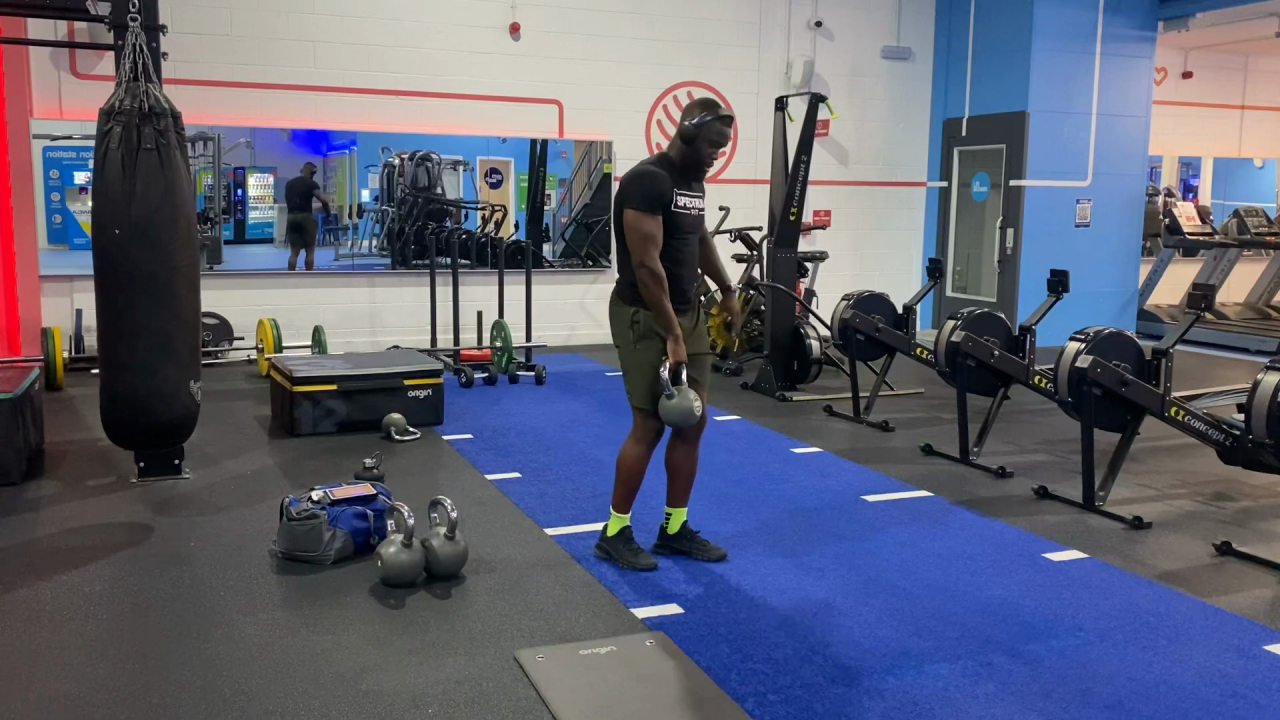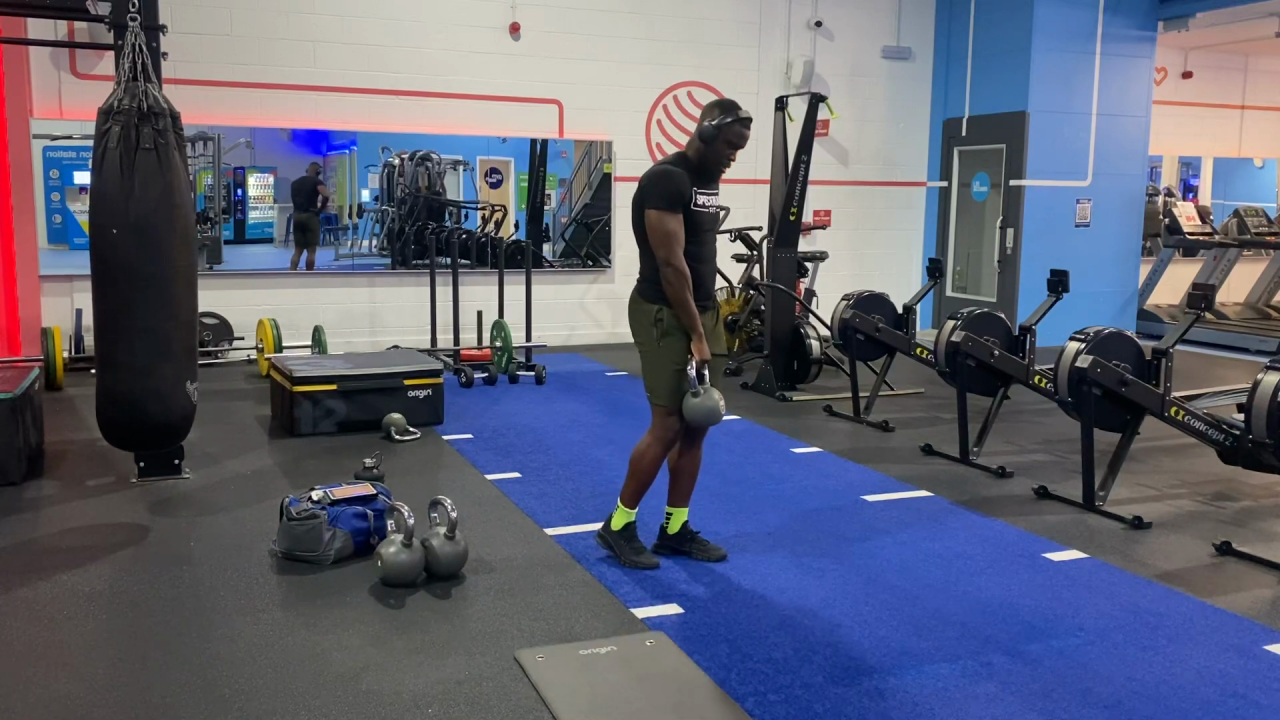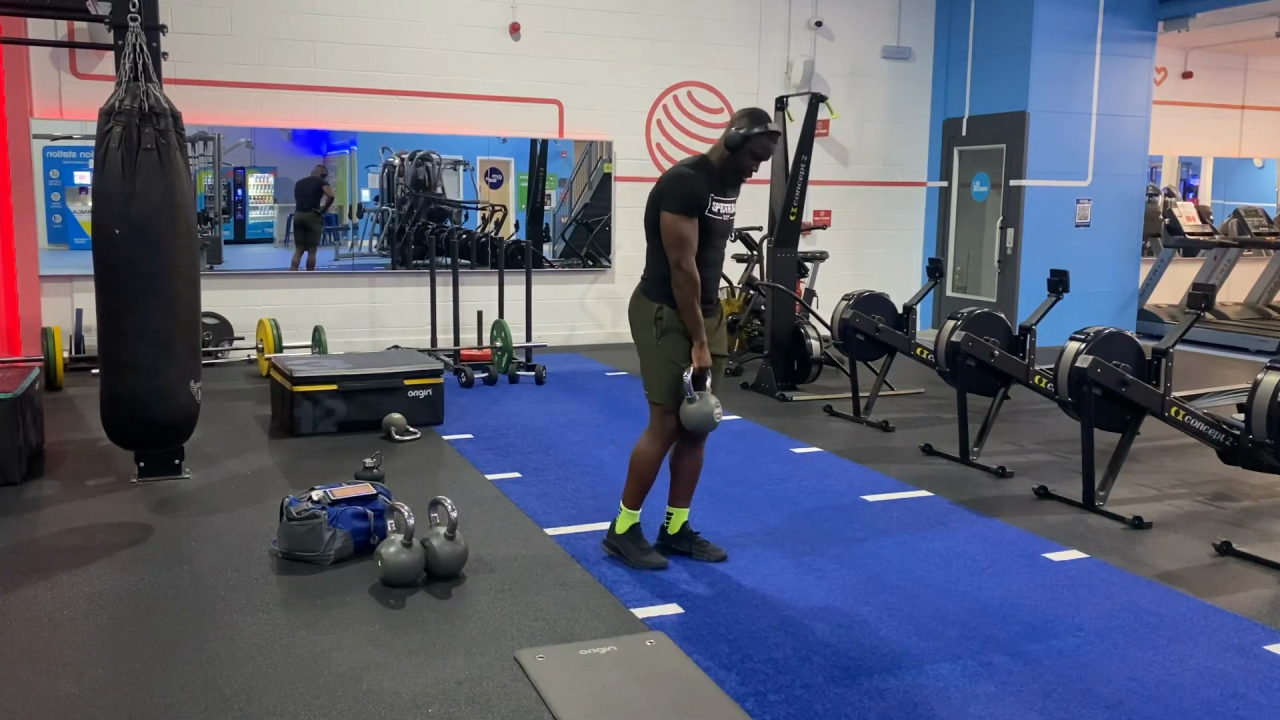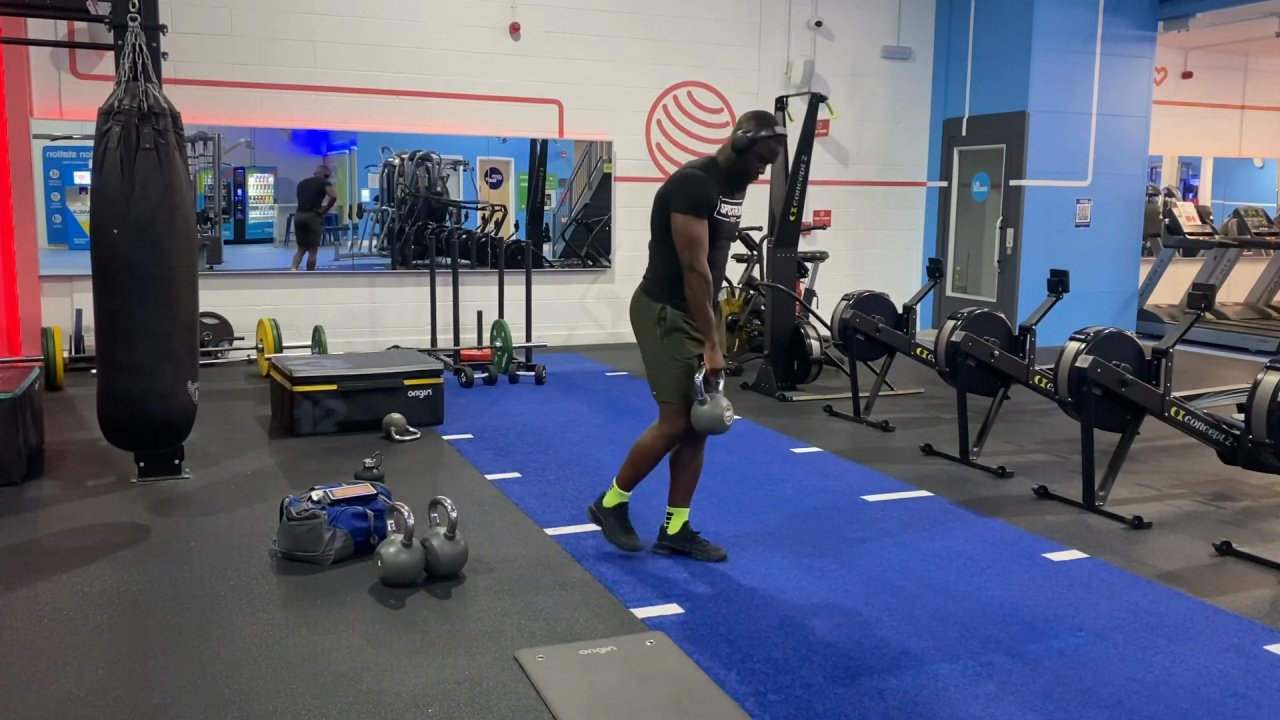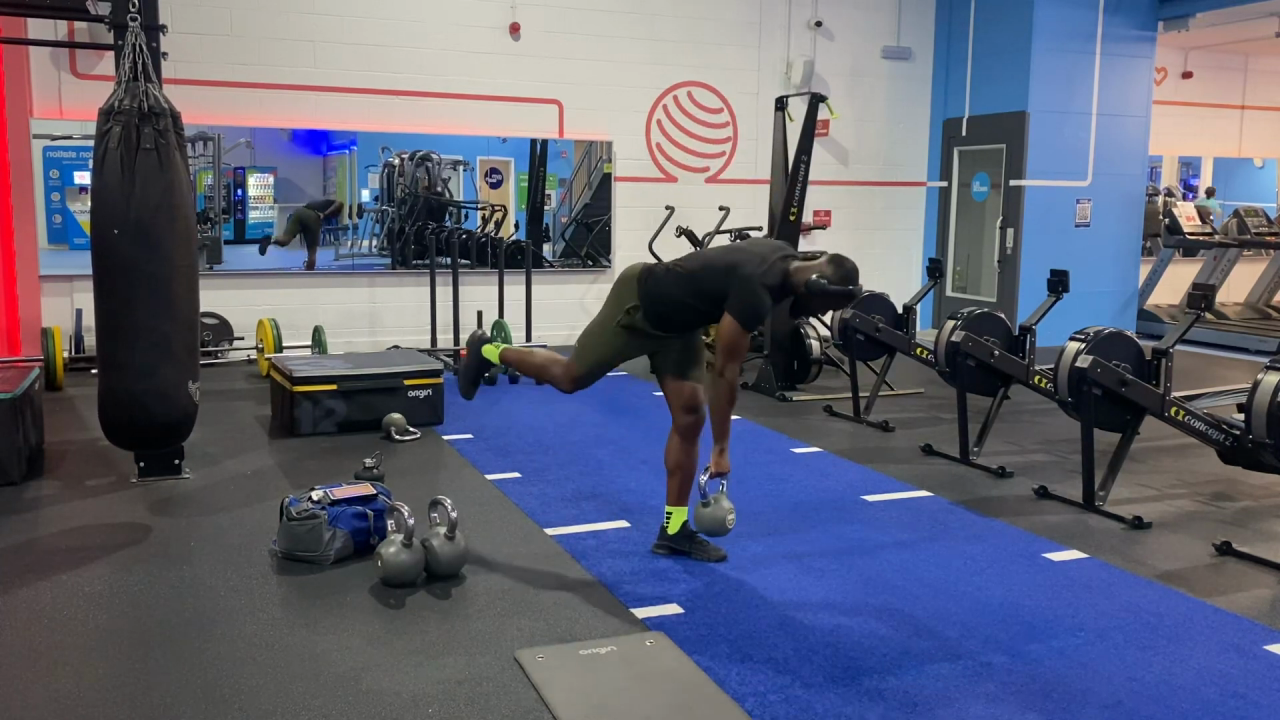
dt=1s
person 1, frame 1
left shoulder: (694, 180)
right shoulder: (646, 180)
right elbow: (646, 265)
left wrist: (726, 288)
right wrist: (671, 336)
left hip: (688, 313)
right hip: (644, 316)
left knee: (692, 422)
right knee: (649, 426)
left ankle: (675, 529)
right ankle: (615, 531)
person 1, frame 2
left shoulder: (709, 179)
right shoulder: (666, 179)
right elbow: (670, 264)
left wrist: (706, 328)
right wrist: (695, 336)
left hip: (703, 310)
right hip: (664, 315)
left knee: (695, 424)
right knee: (668, 425)
left ankle: (675, 529)
right ankle: (618, 525)
person 1, frame 3
left shoulder: (729, 185)
right shoulder: (684, 182)
right elbow: (682, 268)
left wrist: (708, 331)
right wrist: (698, 343)
left hip: (705, 310)
right hip: (664, 312)
right knee: (666, 423)
left ankle: (676, 528)
right ankle: (623, 528)
person 1, frame 4
left shoulder: (734, 186)
right shoulder: (692, 184)
right elbow: (694, 268)
left wrist: (711, 335)
right wrist: (711, 345)
left hip: (698, 312)
right hip: (665, 312)
left knee: (698, 424)
right knee: (675, 422)
left ankle: (675, 529)
right ankle: (611, 505)
person 1, frame 5
left shoulder: (787, 261)
right shoulder: (756, 292)
right elbow: (726, 375)
right wrist: (721, 450)
left hip: (676, 317)
right hip: (638, 306)
left knee: (690, 415)
right knee: (570, 378)
left ankle: (673, 529)
right ankle: (488, 354)
